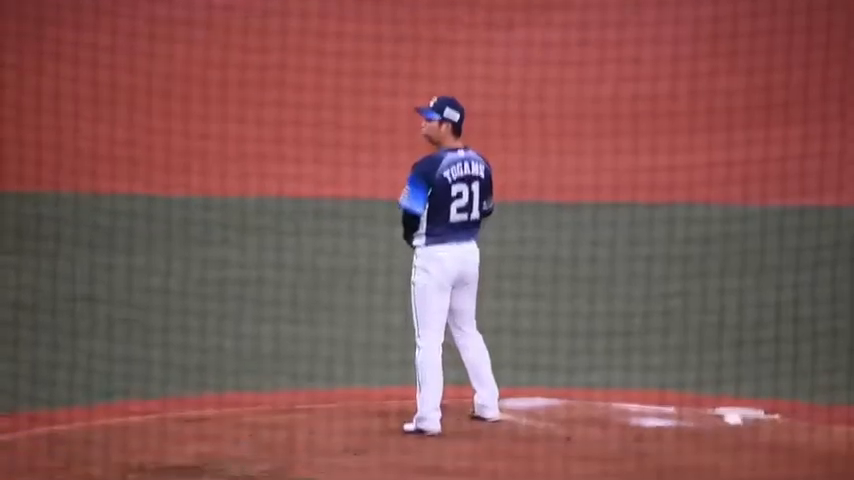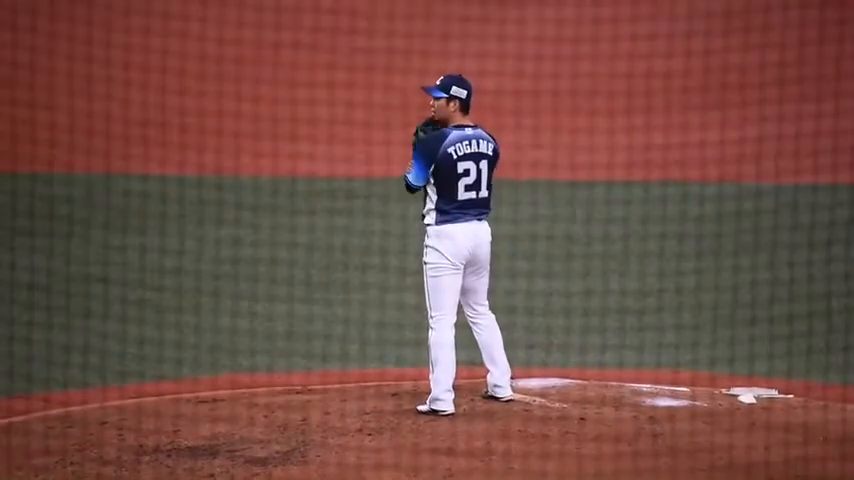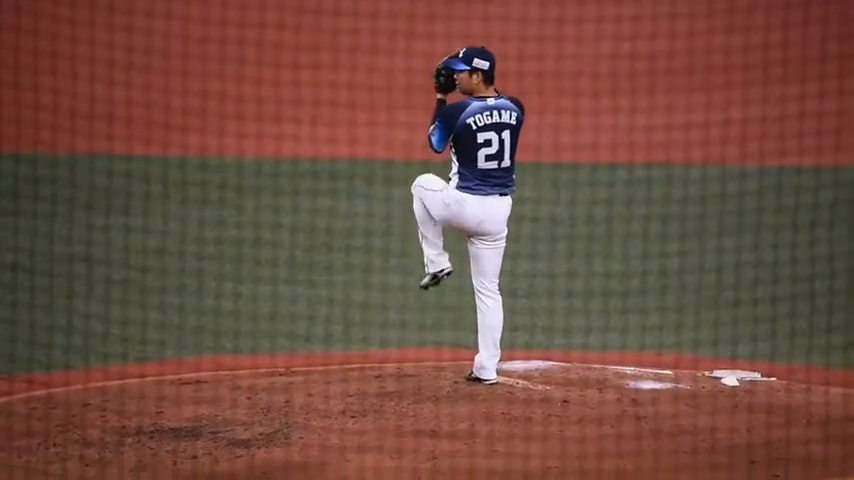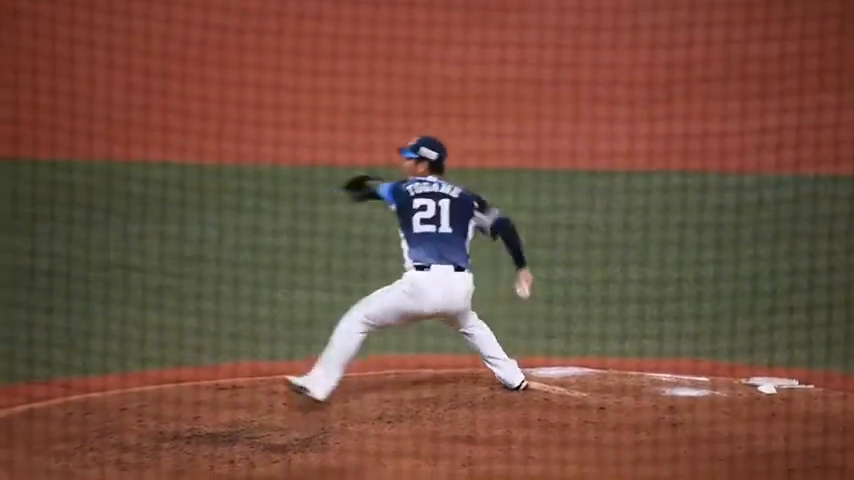
dt=1s
person 1, frame 1
left shoulder: (428, 166)
right shoulder: (481, 164)
left elbow: (410, 217)
right elbow: (486, 210)
left wrist: (412, 239)
left hip: (435, 256)
right hip: (468, 253)
left knee: (429, 339)
right knee: (467, 331)
left ankle: (428, 419)
right ankle: (488, 405)
person 1, frame 2
left shoulder: (433, 142)
right shoulder: (489, 141)
left elbow: (413, 184)
left wrist: (419, 144)
left hip: (446, 236)
right hip: (480, 233)
left knee: (442, 320)
right knee: (480, 311)
left ankle: (441, 399)
right ankle: (501, 385)
person 1, frame 3
left shoulder: (456, 111)
right shoulder: (515, 109)
left elbow: (436, 145)
left wrist: (440, 97)
right wrist: (474, 86)
left hip: (463, 204)
right hip: (498, 210)
left knee: (423, 186)
right knee: (488, 290)
left ankle: (437, 264)
right ankle: (487, 368)
person 1, frame 4
left shoulder: (401, 188)
right shoulder: (465, 197)
left elbow: (360, 187)
right elbow: (503, 226)
left wrist: (365, 181)
right wrist: (521, 266)
left hip: (421, 285)
right hip: (459, 286)
left knee: (357, 319)
right knee: (470, 327)
left ankle: (318, 385)
right ankle: (513, 377)
